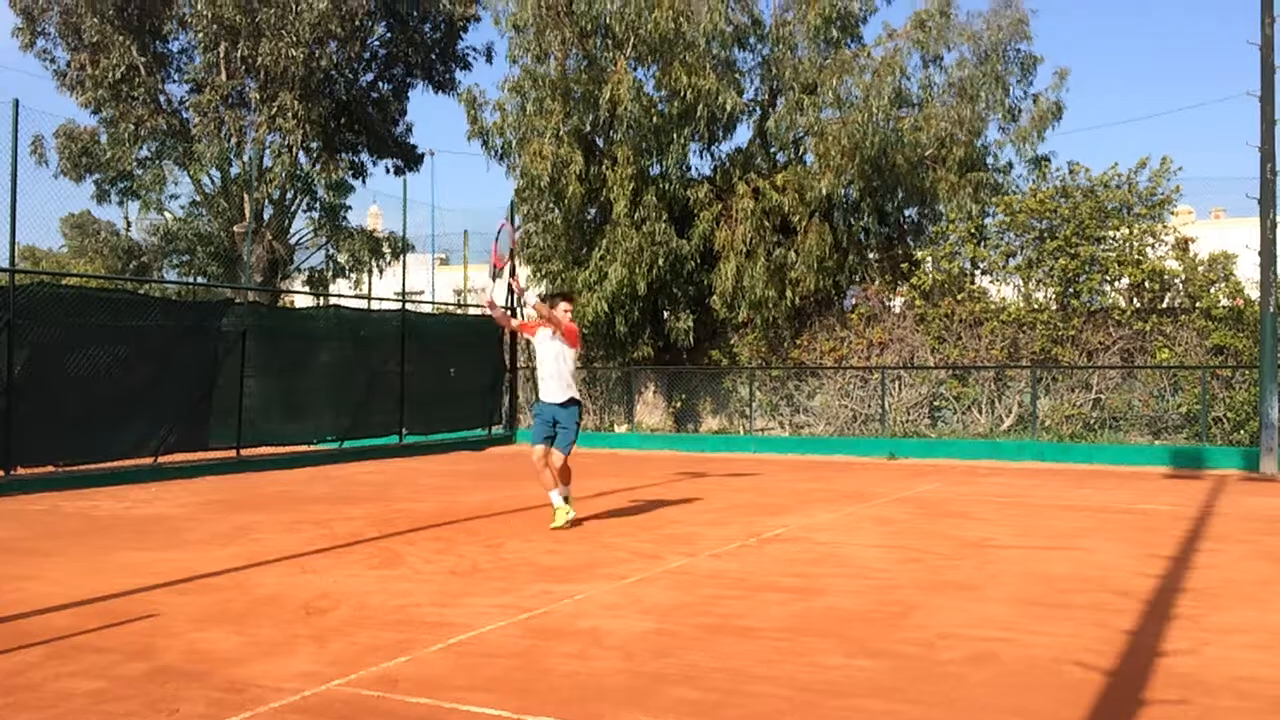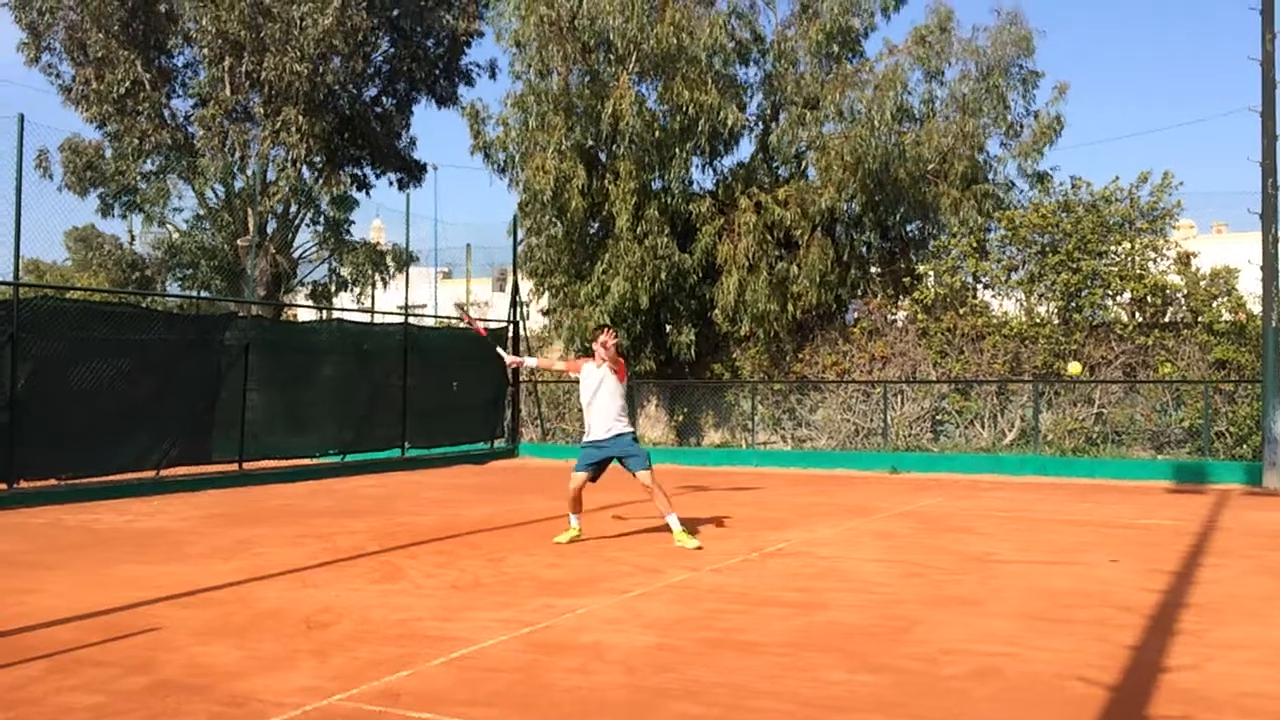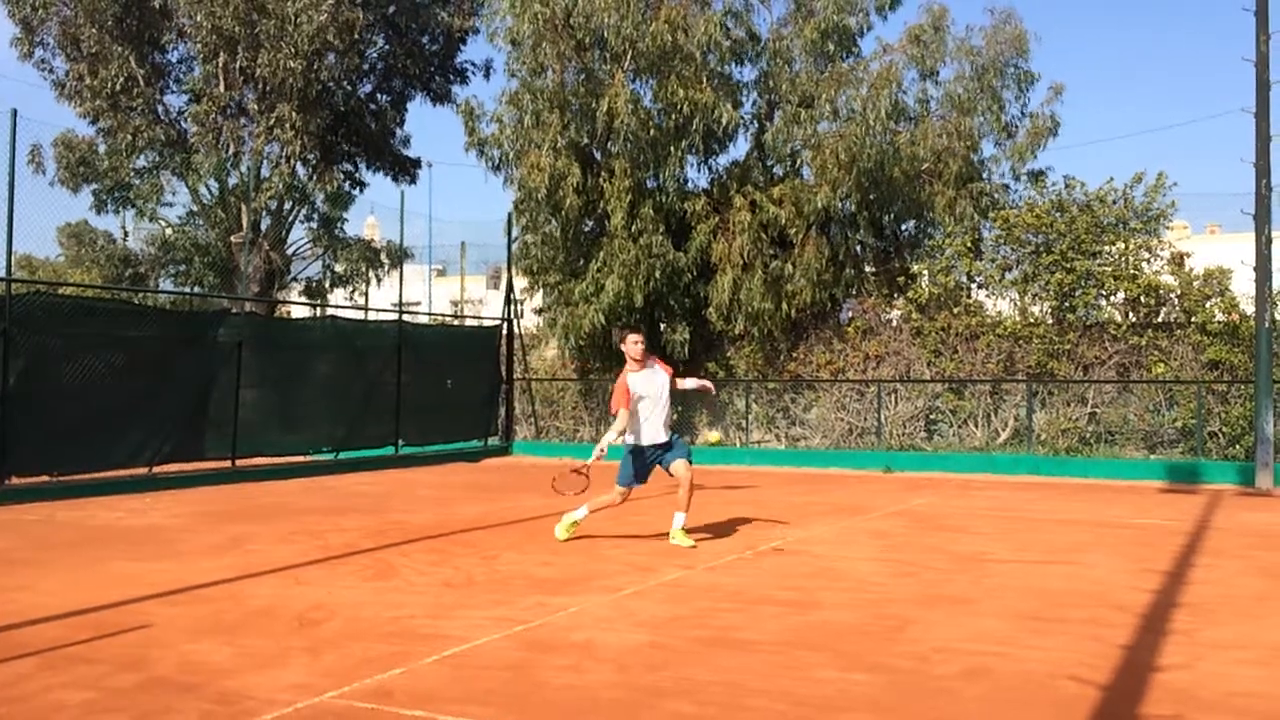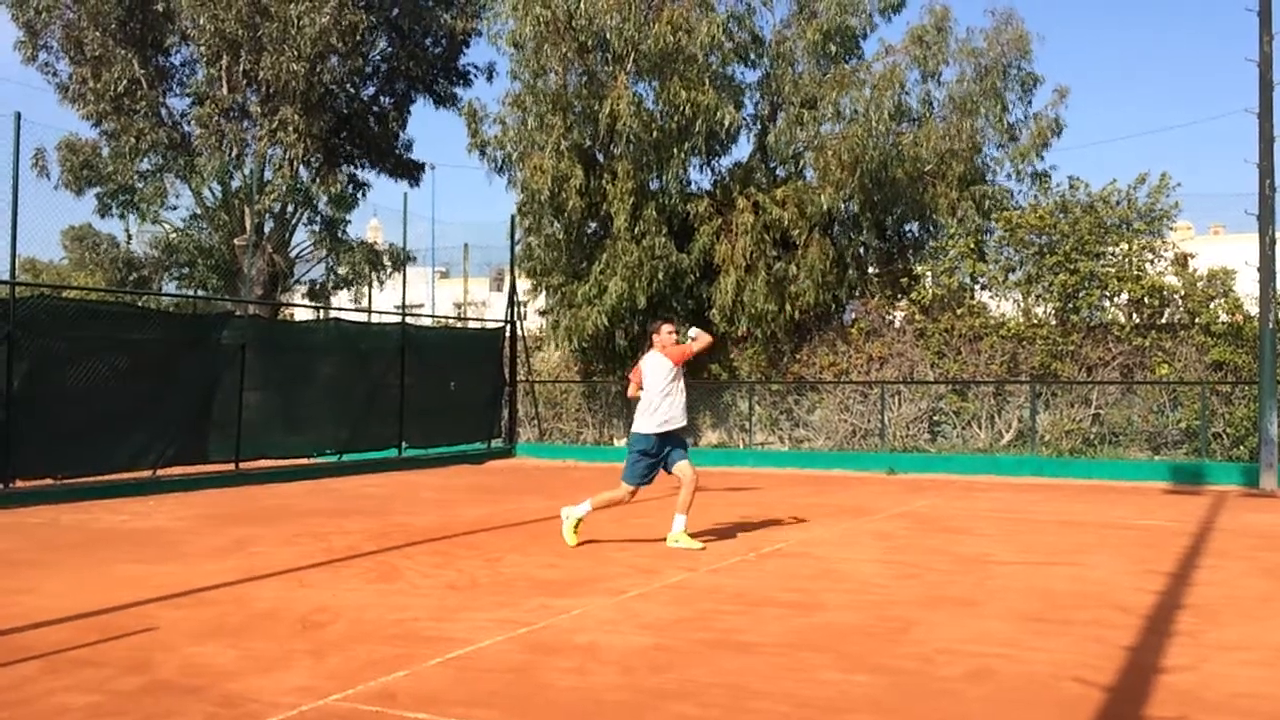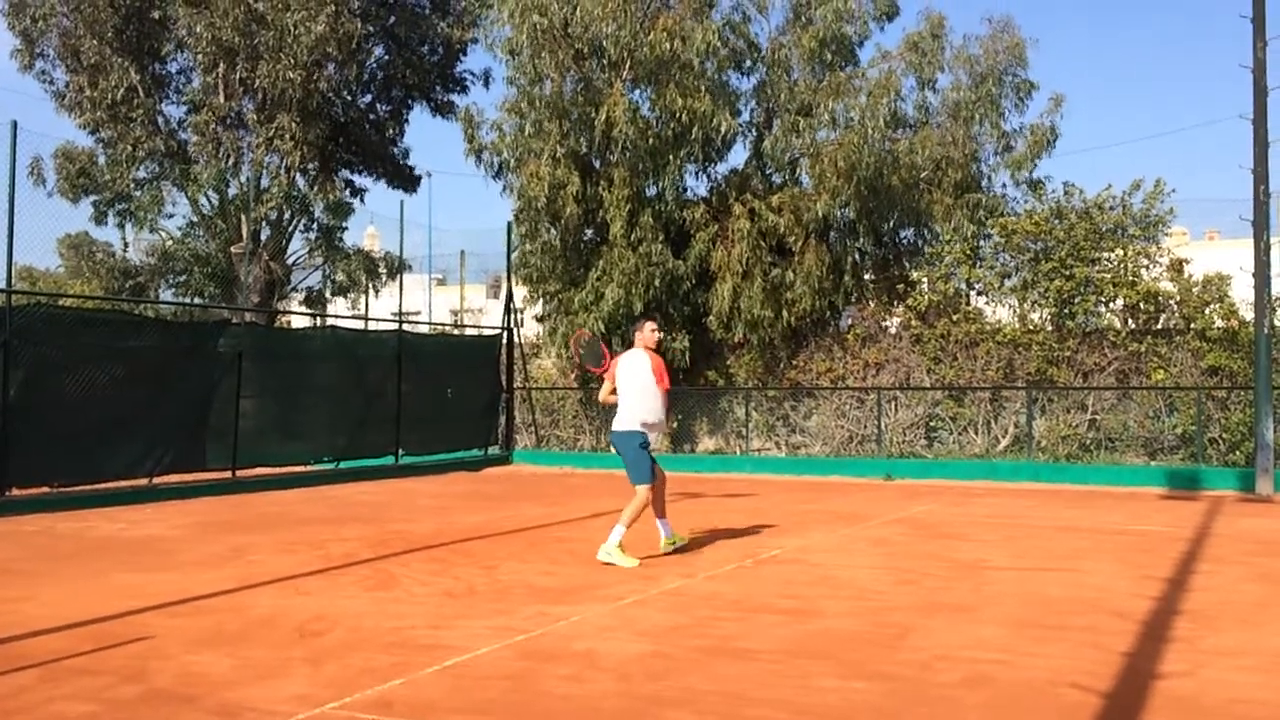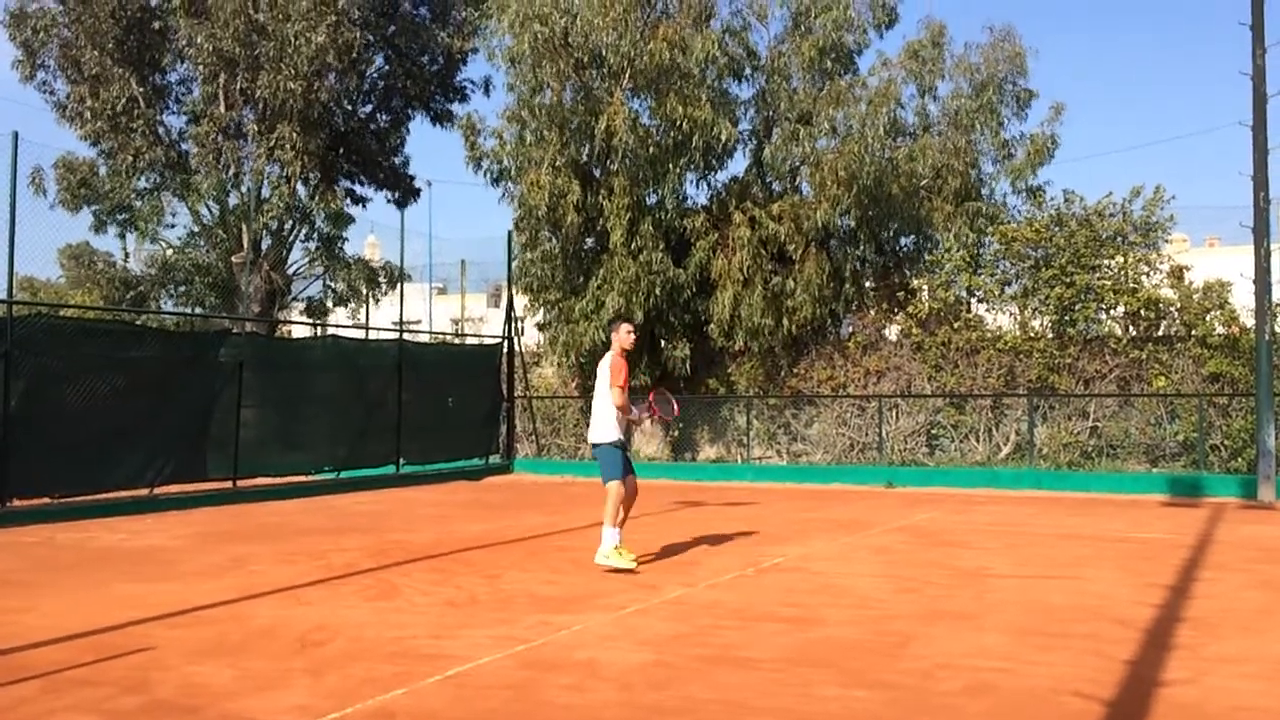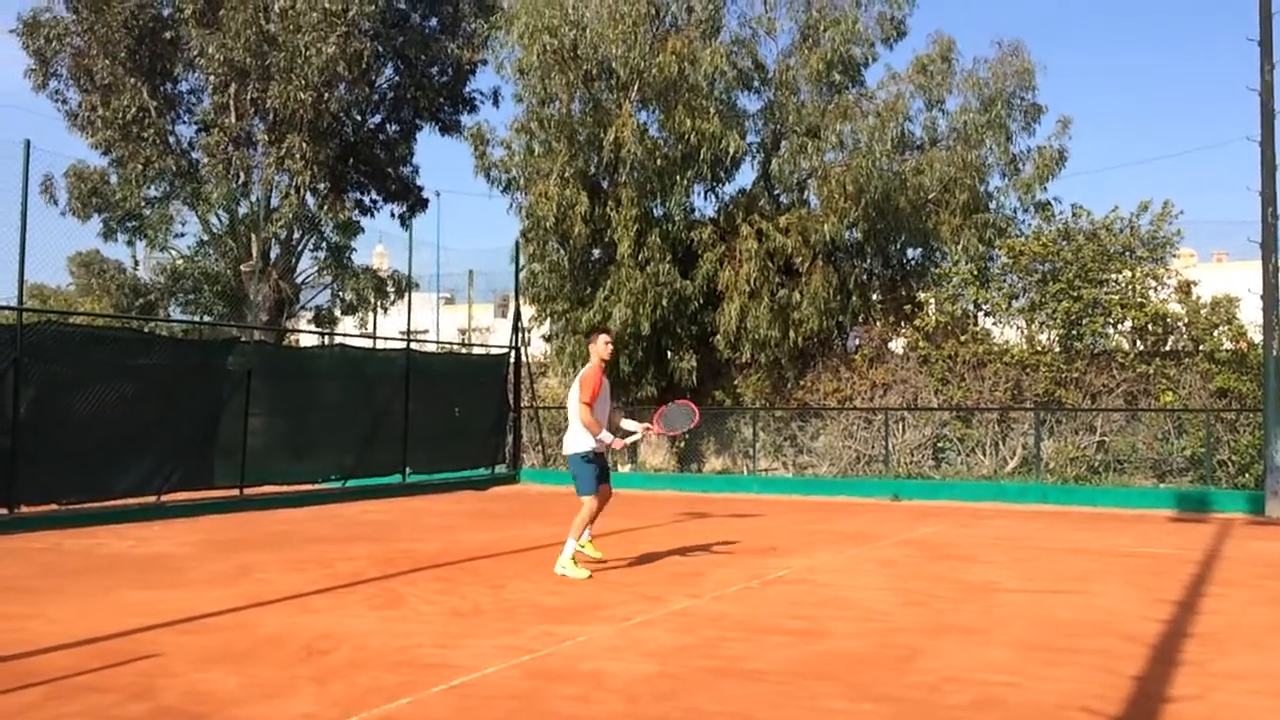
dt=0.3s
person 1, frame 1
left shoulder: (571, 332)
right shoulder: (538, 329)
left elbow: (546, 315)
right elbow: (507, 322)
left wrist: (524, 294)
right wrist: (494, 307)
left hip: (567, 405)
right hip: (544, 405)
left knee: (559, 463)
right knee: (538, 456)
left ankle: (564, 499)
right ankle: (561, 509)
person 1, frame 2
left shoulder: (618, 366)
right shoulder: (583, 365)
left elbow: (611, 358)
right elbow: (556, 364)
left wrist: (609, 349)
right wrist: (524, 361)
left hip: (621, 436)
right hip: (594, 440)
left knee: (648, 482)
right knee: (575, 485)
left ankle: (678, 530)
right ankle: (574, 528)
person 1, frame 3
left shoulder: (655, 363)
right shoulder: (624, 382)
left elbow: (673, 381)
right elbow: (623, 420)
left wrist: (698, 382)
right wrist: (606, 439)
left hip: (665, 438)
right hip: (640, 444)
left knee: (685, 475)
right knee: (619, 495)
left ankle: (677, 531)
right ankle: (572, 519)
person 1, frame 4
left shoulder: (645, 360)
right shoulder: (670, 355)
left elbow: (631, 393)
right elbow: (706, 341)
right wrist: (696, 332)
left hip: (667, 435)
right hip: (646, 437)
left knee: (690, 477)
right knee: (626, 493)
left ankle: (677, 534)
right ankle: (574, 515)
person 1, frame 5
left shoulder: (621, 360)
right shoulder: (654, 361)
left elbow: (603, 397)
right elbow: (661, 399)
left hip: (624, 432)
right hip: (632, 434)
left knee: (659, 481)
right knee: (645, 494)
left ankle: (668, 537)
right ankle: (610, 547)
person 1, frame 6
left shoulder: (606, 362)
right shoulder: (618, 362)
right elbow: (618, 400)
left wrist: (635, 412)
right wrist: (634, 413)
left hip: (610, 437)
right hip: (607, 437)
left knee: (631, 492)
right knee: (617, 491)
left ankle: (613, 545)
right ankle: (606, 551)
person 1, frame 7
left shoulder: (602, 378)
right shoulder: (589, 375)
left elbow: (611, 415)
right elbow: (584, 416)
left wrist: (638, 426)
right wrist: (610, 438)
left hip: (594, 449)
right hip: (580, 449)
left knee: (605, 495)
right knee: (590, 505)
left ankle: (583, 539)
right ankle: (566, 559)
